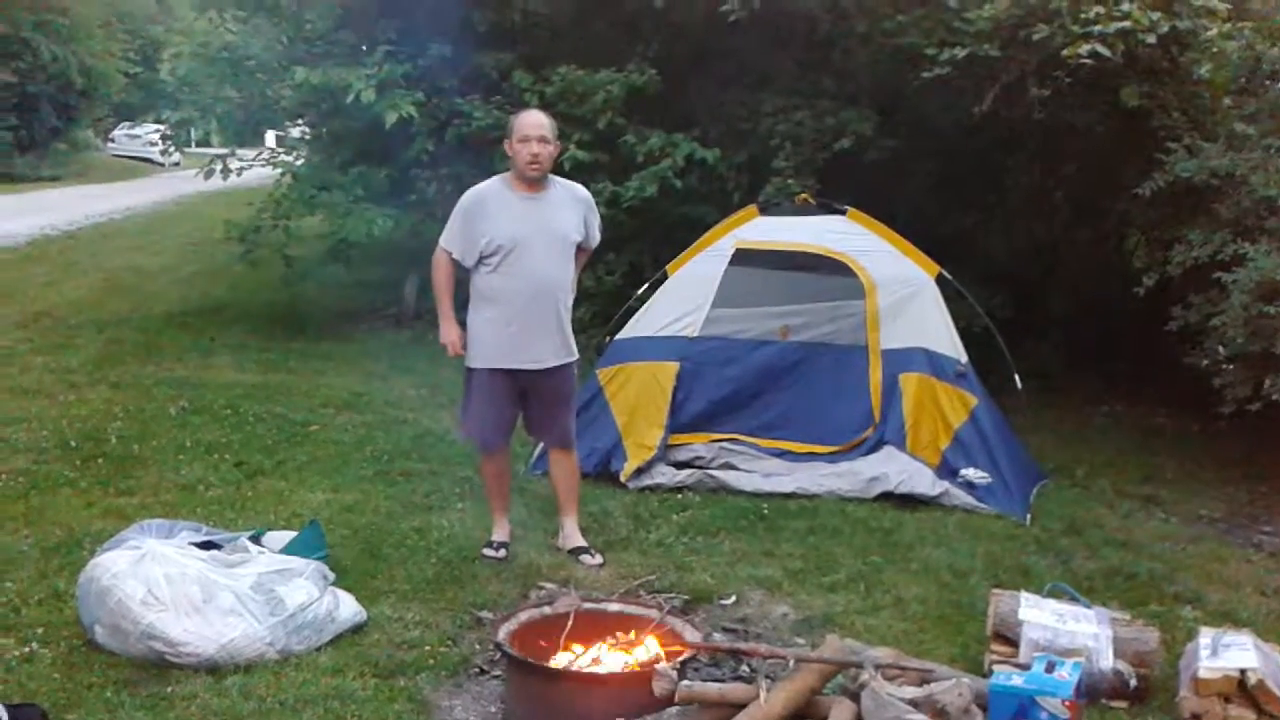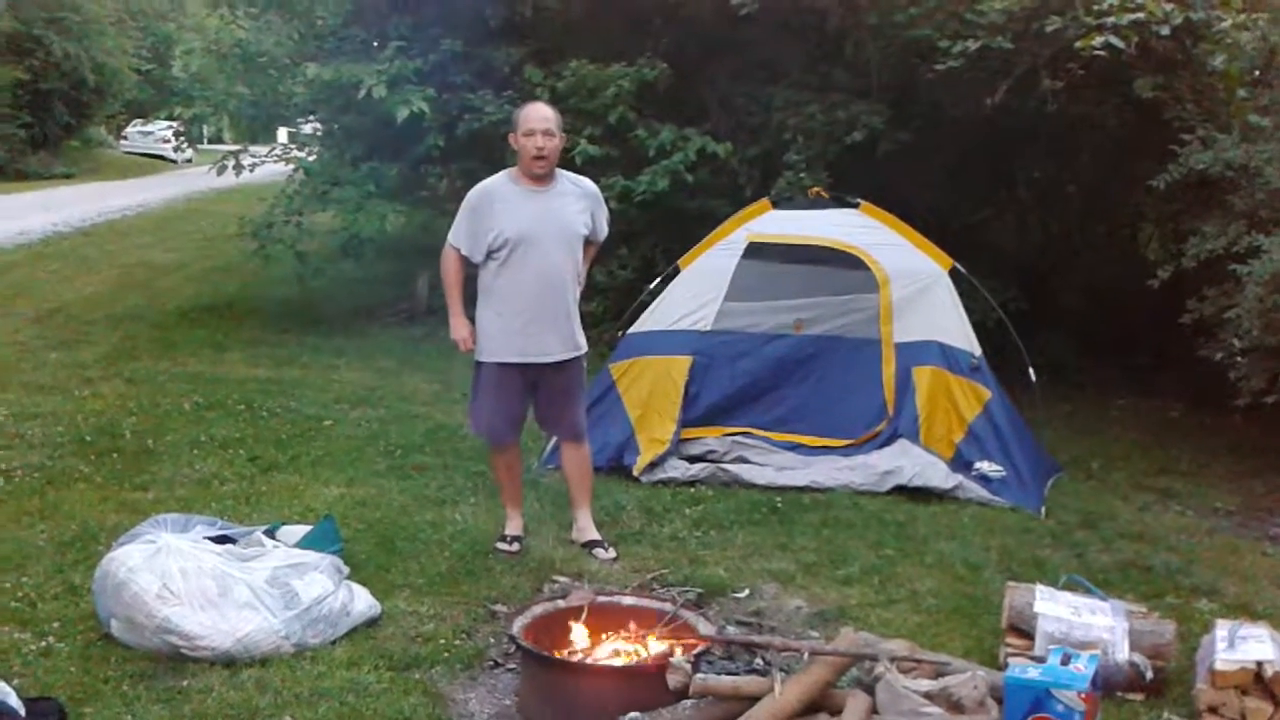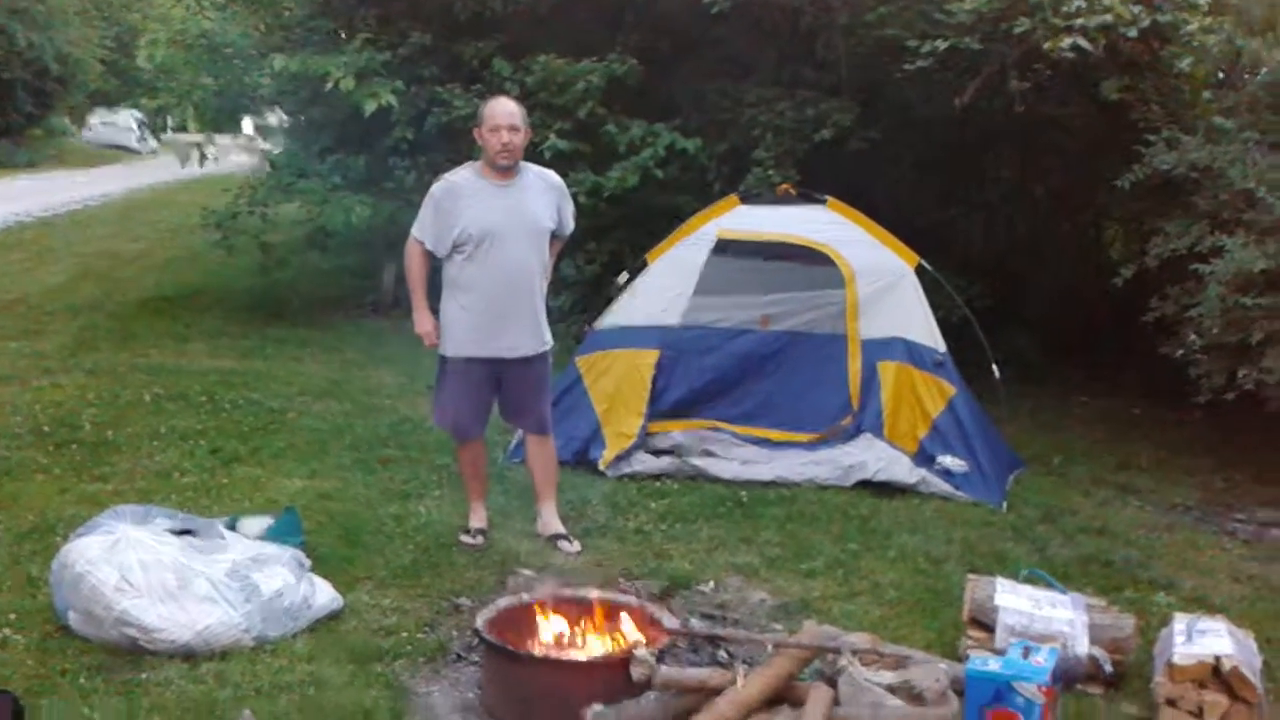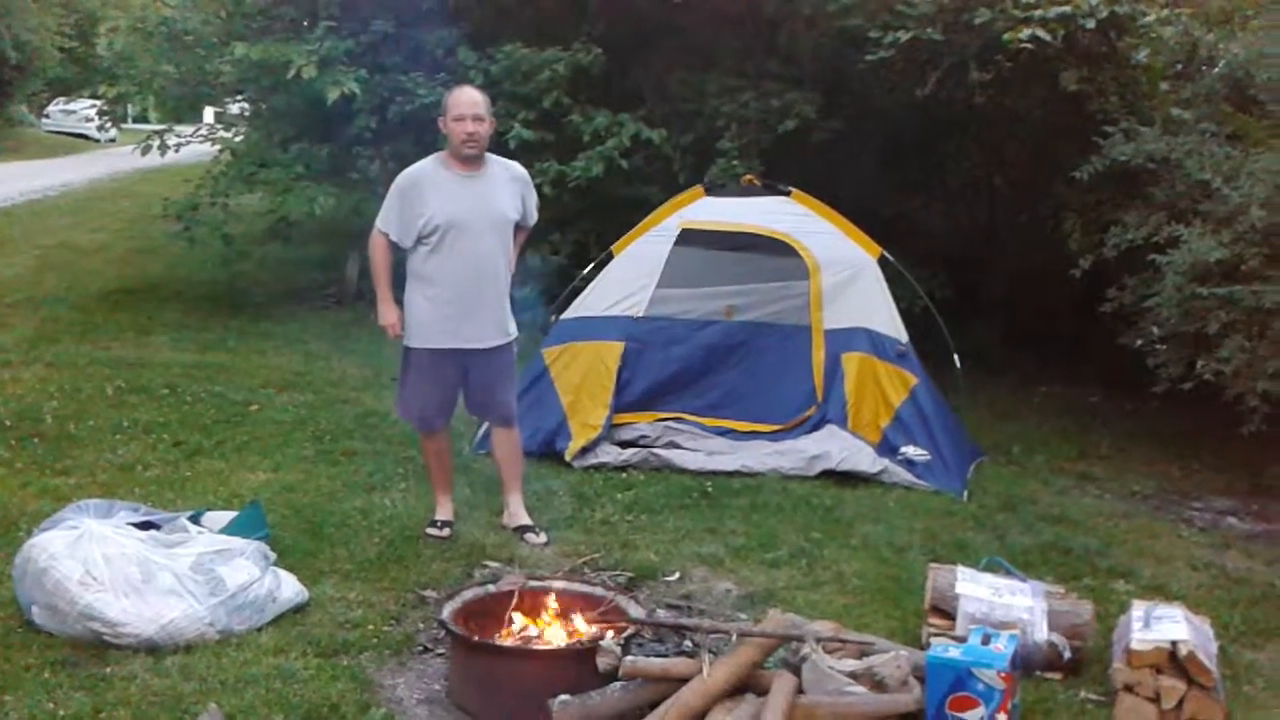
dt=1s
person 1, frame 1
left shoulder: (577, 198)
right shoulder: (480, 200)
right elbow: (443, 258)
right wrist: (447, 320)
left hip: (555, 349)
right hip: (493, 350)
left knee: (562, 440)
right knee: (492, 442)
left ankle: (570, 530)
right ankle: (500, 526)
person 1, frame 2
left shoulder: (584, 192)
right shoulder: (487, 195)
right elbow: (452, 254)
right wrist: (457, 317)
left hip: (564, 342)
right hip: (502, 346)
left knee: (574, 433)
right knee: (502, 436)
left ankle: (584, 523)
right ankle: (513, 520)
person 1, frame 3
left shoulder: (550, 186)
right shoulder: (452, 189)
right elbow: (417, 248)
right wrist: (420, 311)
left hip: (529, 336)
right hip: (468, 340)
left knee: (539, 426)
right knee: (467, 429)
left ankle: (548, 516)
right ankle: (477, 512)
person 1, frame 4
left shoulder: (514, 177)
right shoulder: (415, 180)
right elbow: (380, 239)
right wrist: (385, 302)
left hip: (494, 328)
right hip: (431, 331)
left knee: (504, 416)
right knee: (432, 421)
left ankle: (515, 508)
right ankle: (443, 505)
